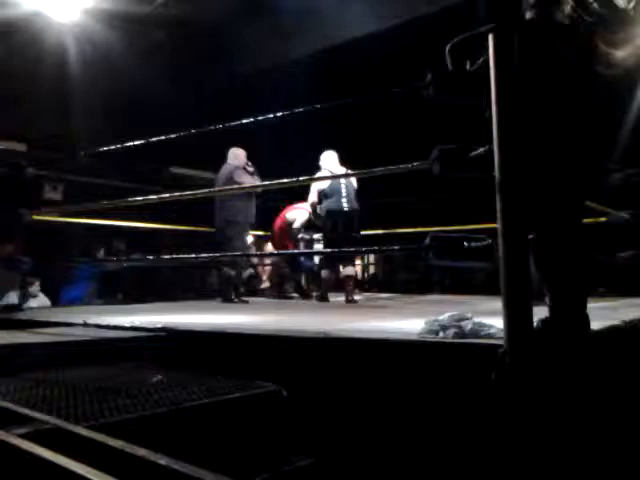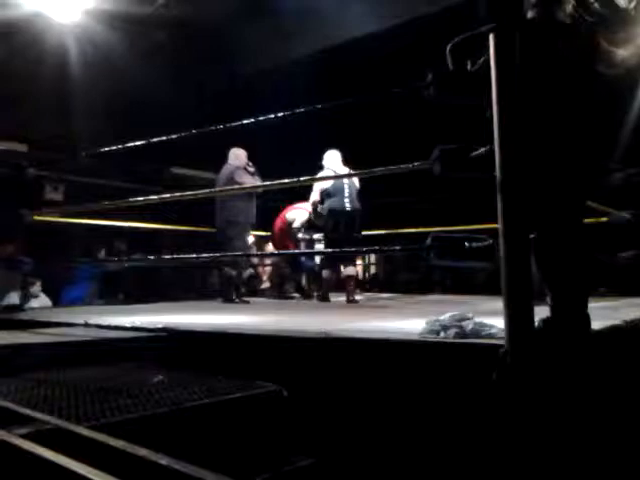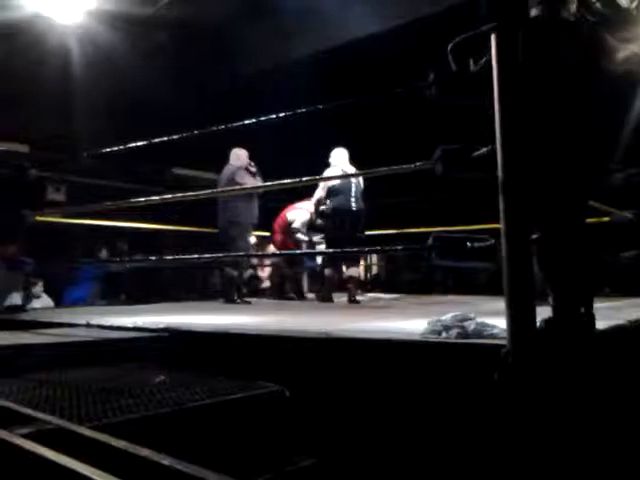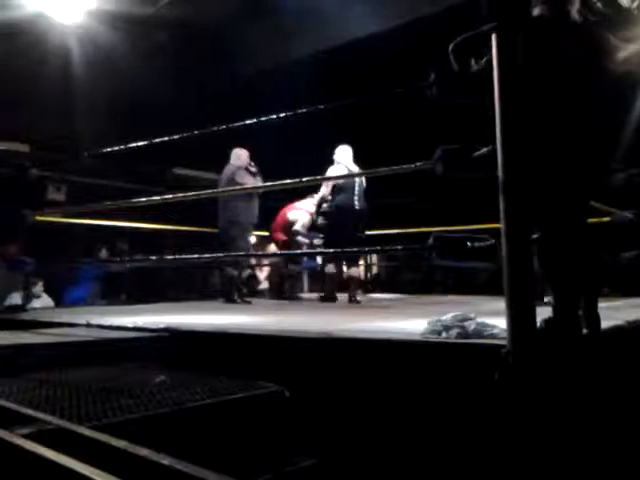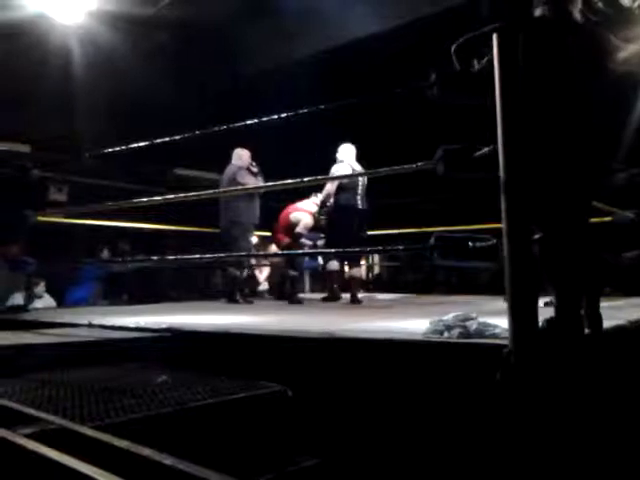
dt=0.1s
person 1, frame 1
left shoulder: (525, 36)
right shoulder: (580, 36)
left hip: (543, 148)
right hip: (584, 146)
left knee: (548, 233)
right knee: (568, 230)
left ankle: (563, 317)
right ankle: (576, 313)
person 1, frame 2
left shoulder: (526, 35)
right shoulder: (581, 36)
left hip: (544, 148)
right hip: (585, 145)
left knee: (549, 233)
right knee: (569, 229)
left ankle: (564, 317)
right ankle: (576, 313)
person 1, frame 3
left shoulder: (529, 35)
right shoulder: (585, 36)
left hip: (546, 148)
right hip: (587, 145)
left knee: (552, 232)
right knee: (572, 229)
left ankle: (566, 316)
right ankle: (582, 310)
person 1, frame 4
left shoulder: (530, 34)
right shoulder: (586, 36)
left hip: (547, 146)
right hip: (587, 144)
left knee: (553, 232)
right knee: (574, 228)
left ankle: (566, 317)
right ankle: (584, 309)
person 1, frame 5
left shoulder: (533, 34)
right shoulder: (589, 37)
left hip: (548, 147)
right hip: (590, 145)
left knee: (555, 232)
right knee: (577, 228)
left ankle: (568, 316)
right ankle: (588, 310)
person 2, frame 1
left shoulder: (321, 176)
right shoulder: (350, 175)
left elbow: (312, 200)
left wrist: (316, 210)
left hip: (333, 216)
right hip: (352, 215)
left knee: (330, 256)
right knee: (348, 256)
left ankle: (323, 294)
right ankle: (349, 294)
person 2, frame 2
left shoulder: (324, 175)
right shoulder: (353, 176)
left elbow: (314, 199)
left wrist: (316, 210)
left hip: (334, 216)
right hip: (353, 215)
left knee: (331, 255)
right knee: (349, 256)
left ankle: (324, 293)
right ankle: (351, 294)
person 2, frame 3
left shoulder: (332, 172)
right shoulder: (357, 174)
left elbow: (319, 196)
left wrist: (315, 204)
left hip: (338, 215)
right hip: (357, 215)
left knee: (333, 255)
right knee: (352, 256)
left ankle: (327, 293)
right ankle: (352, 295)
person 2, frame 4
left shoulder: (336, 169)
right shoulder: (359, 173)
left elbow: (324, 193)
left wrist: (318, 201)
left hip: (340, 213)
right hip: (358, 213)
left knee: (333, 253)
right knee: (353, 255)
left ankle: (330, 292)
right ankle: (353, 295)
person 2, frame 5
left shoulder: (340, 167)
right shoulder: (361, 171)
left elbow: (330, 190)
left wrist: (322, 200)
right wrist: (332, 200)
left hip: (342, 212)
right hip: (359, 213)
left knee: (333, 251)
right knee: (354, 255)
left ankle: (334, 289)
right ankle: (355, 295)
person 3, frame 1
left shoulder: (225, 171)
right shoulder: (236, 171)
right elbow: (257, 186)
left wrist: (250, 173)
right wrist: (254, 172)
left hip: (228, 220)
right hip: (234, 220)
left knee: (231, 257)
right knee: (234, 257)
left ankle: (232, 292)
right ankle: (229, 294)
person 3, frame 2
left shoulder: (226, 172)
right shoulder: (237, 172)
right elbow: (258, 186)
left wrist: (251, 173)
right wrist: (254, 172)
left hip: (228, 220)
right hip: (235, 220)
left knee: (231, 257)
right knee: (235, 257)
left ankle: (232, 292)
right ankle: (230, 294)
person 3, frame 3
left shoulder: (227, 172)
right shoulder: (238, 172)
left elbow: (248, 188)
right elbow: (259, 186)
left wrist: (253, 173)
right wrist: (256, 173)
left hip: (230, 221)
right hip: (237, 221)
left knee: (233, 257)
right knee: (237, 257)
left ankle: (233, 293)
right ankle: (231, 294)
person 3, frame 4
left shoulder: (228, 172)
right shoulder: (238, 172)
left elbow: (249, 188)
right elbow: (259, 187)
left wrist: (253, 173)
right wrist: (256, 173)
left hip: (231, 221)
right hip: (237, 221)
left knee: (233, 257)
right knee: (237, 257)
left ankle: (233, 292)
right ankle: (232, 294)
person 3, frame 5
left shoulder: (230, 172)
right shoulder: (240, 172)
left elbow: (245, 191)
right elbow: (259, 187)
left wrist: (255, 173)
right wrist: (258, 173)
left hip: (233, 221)
right hip: (239, 221)
right knee: (239, 256)
left ankle: (237, 292)
right ankle: (234, 294)
person 4, frame 1
left shoulder: (306, 206)
right shoulder: (304, 214)
right elbow: (294, 233)
left hip: (279, 233)
right hip: (281, 236)
right knee: (297, 263)
left ankle: (280, 290)
right ankle: (301, 290)
person 4, frame 2
left shoulder: (307, 206)
right shoulder: (304, 214)
right elbow: (294, 233)
left hip: (281, 233)
right hip: (282, 236)
right knee: (297, 262)
left ankle: (280, 290)
right ankle: (301, 290)
person 4, frame 3
left shoulder: (308, 205)
right shoulder: (305, 215)
right elbow: (293, 234)
right wrist: (310, 239)
left hip: (282, 231)
right hip: (281, 235)
left knee: (288, 262)
right knee: (297, 259)
left ankle: (280, 291)
right ankle: (298, 290)
person 4, frame 4
left shoulder: (310, 202)
right shoulder: (306, 216)
right elbow: (295, 235)
right wrist: (312, 242)
left hip: (281, 229)
right hip: (279, 233)
right knee: (296, 257)
left ankle: (281, 291)
right ankle: (292, 290)
person 4, frame 5
left shoulder: (313, 202)
right shoulder: (308, 219)
right elbow: (298, 238)
right wrist: (315, 244)
left hip: (287, 230)
right hip: (282, 233)
left knee: (293, 261)
right knee: (296, 262)
left ankle: (286, 292)
right ankle: (293, 294)
